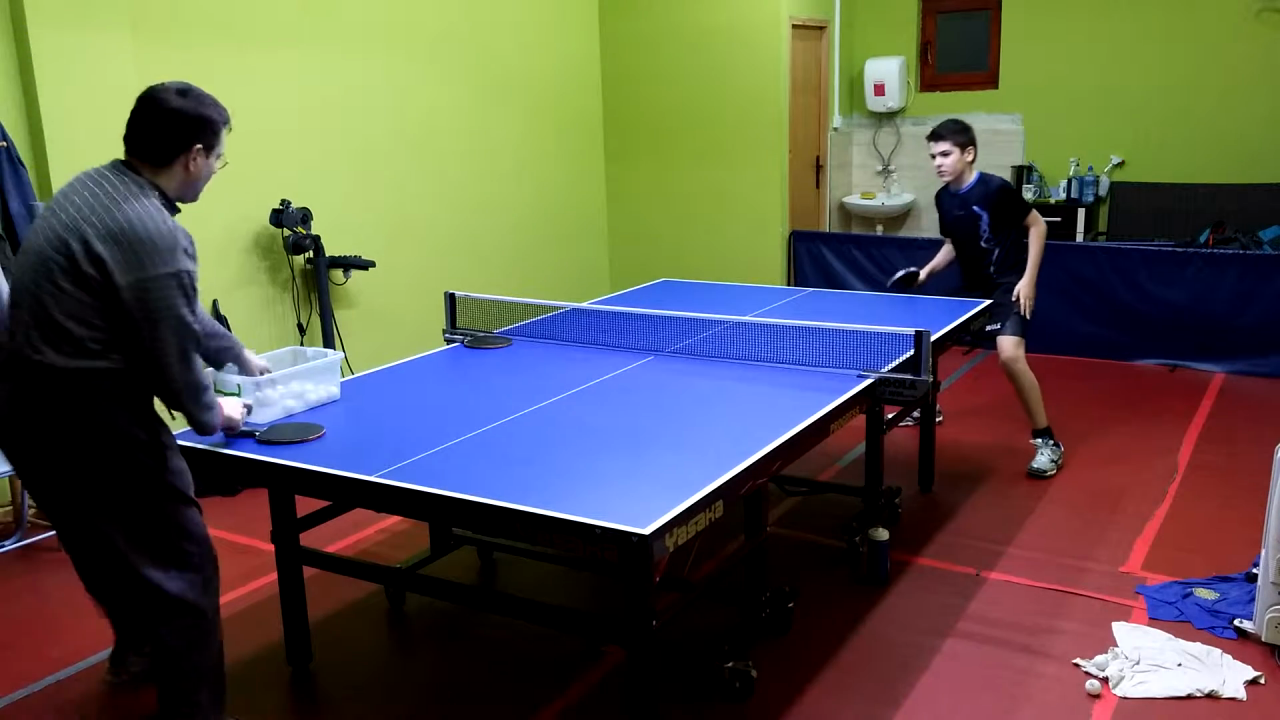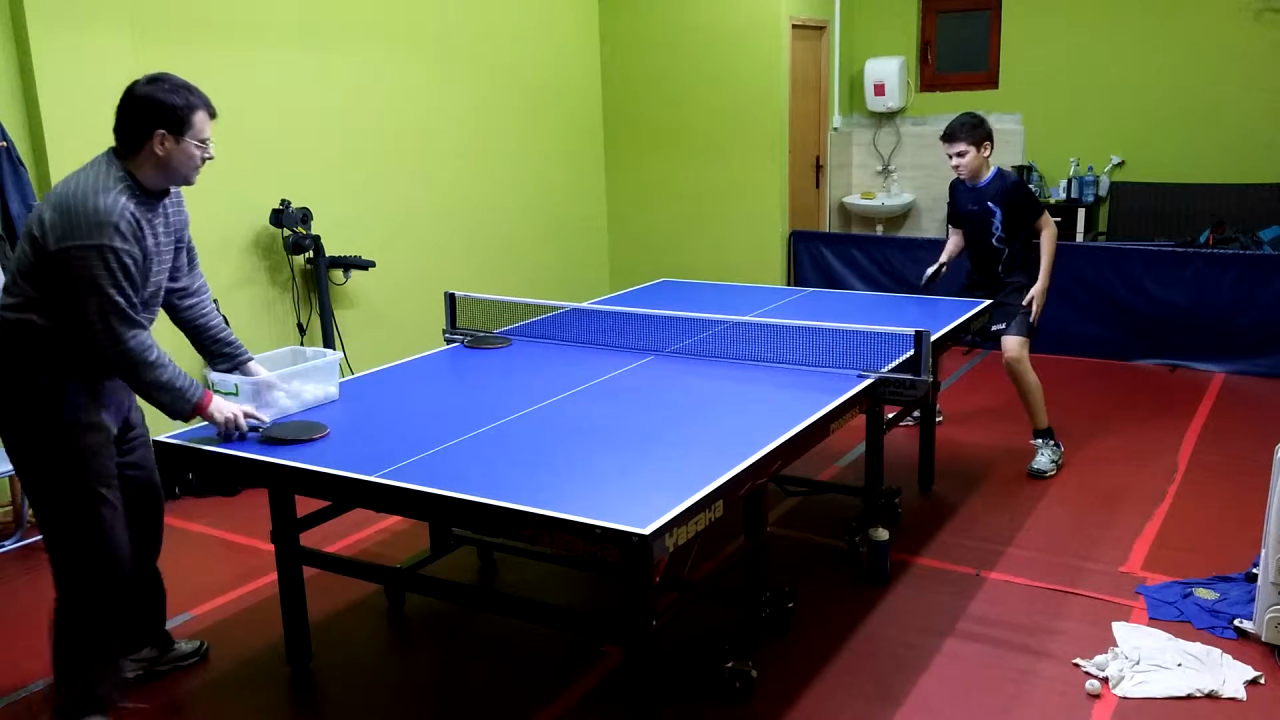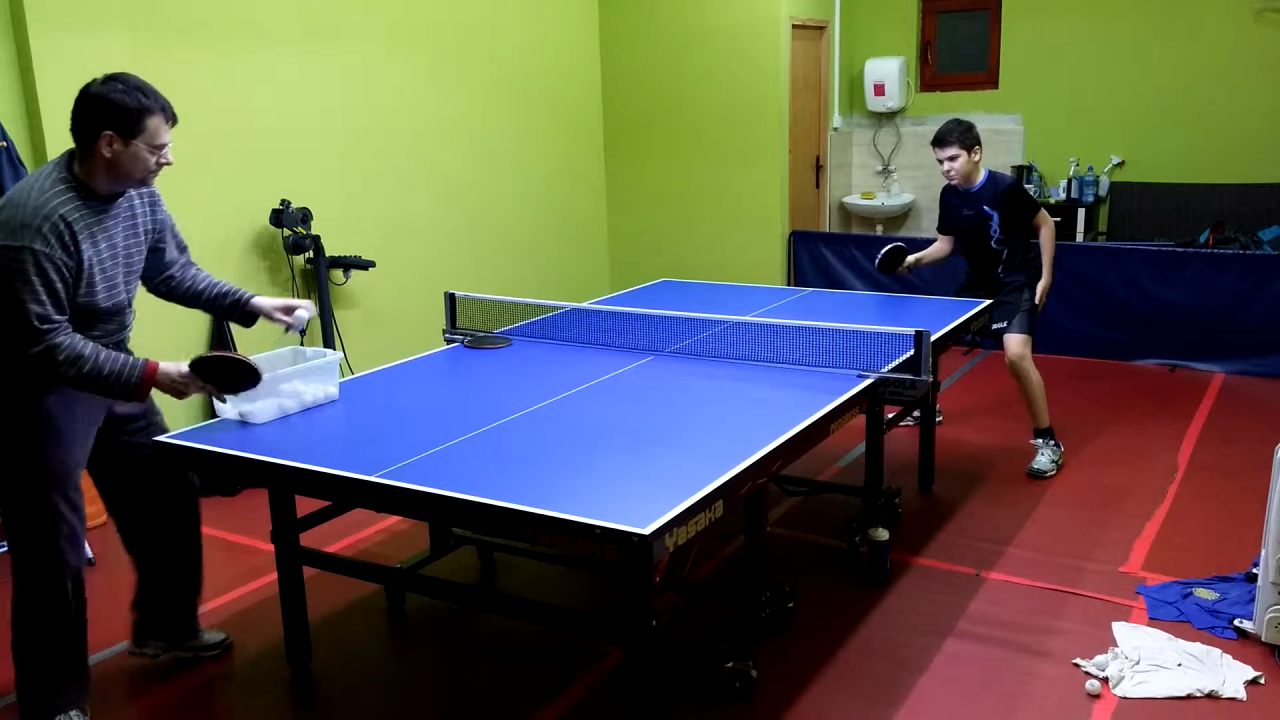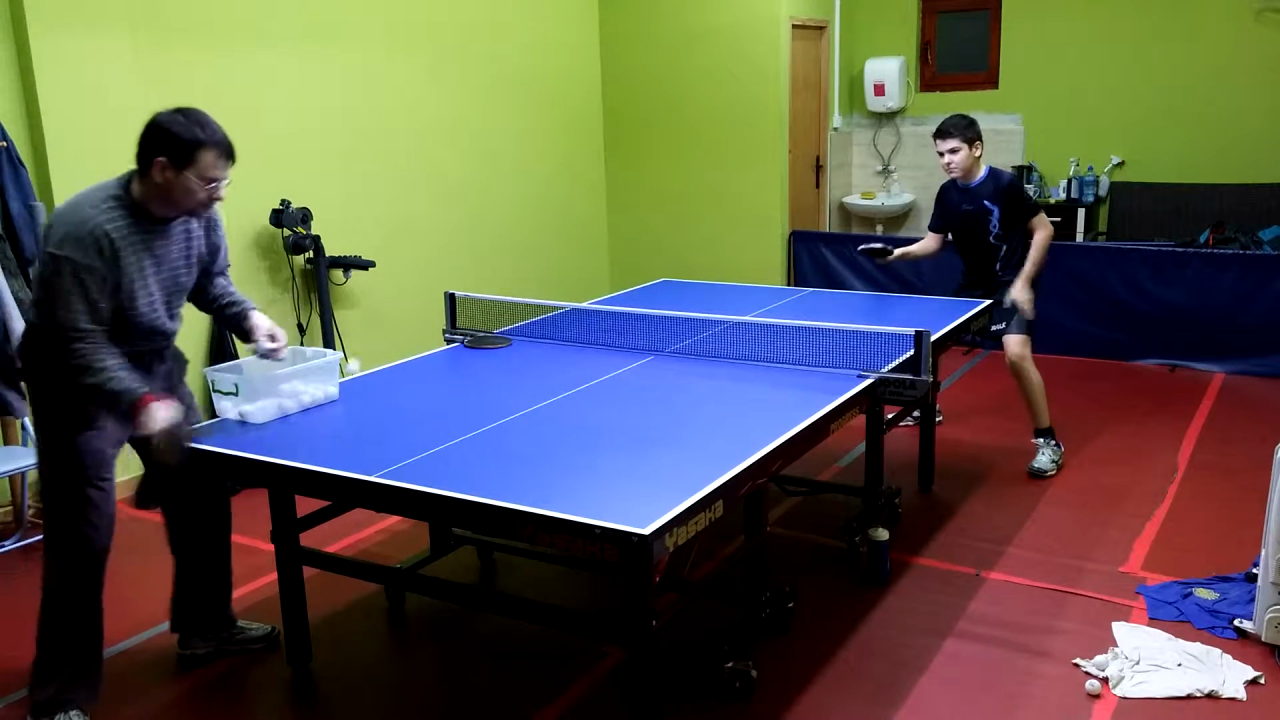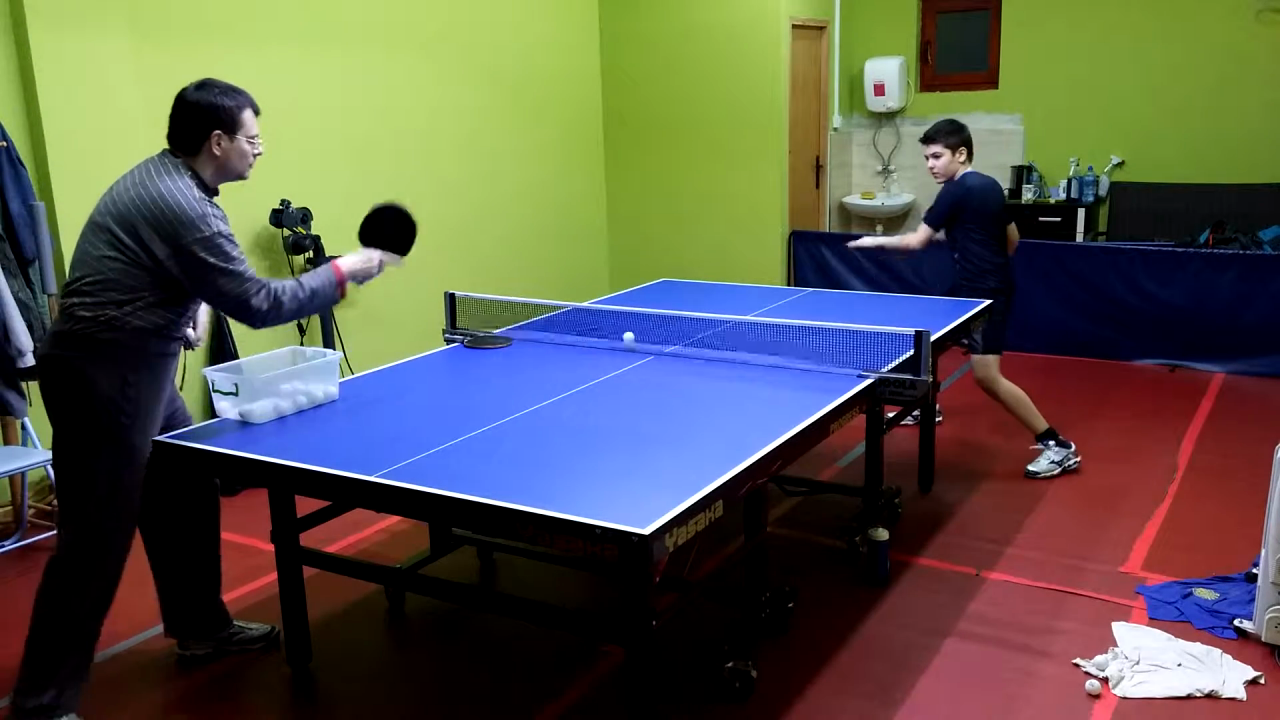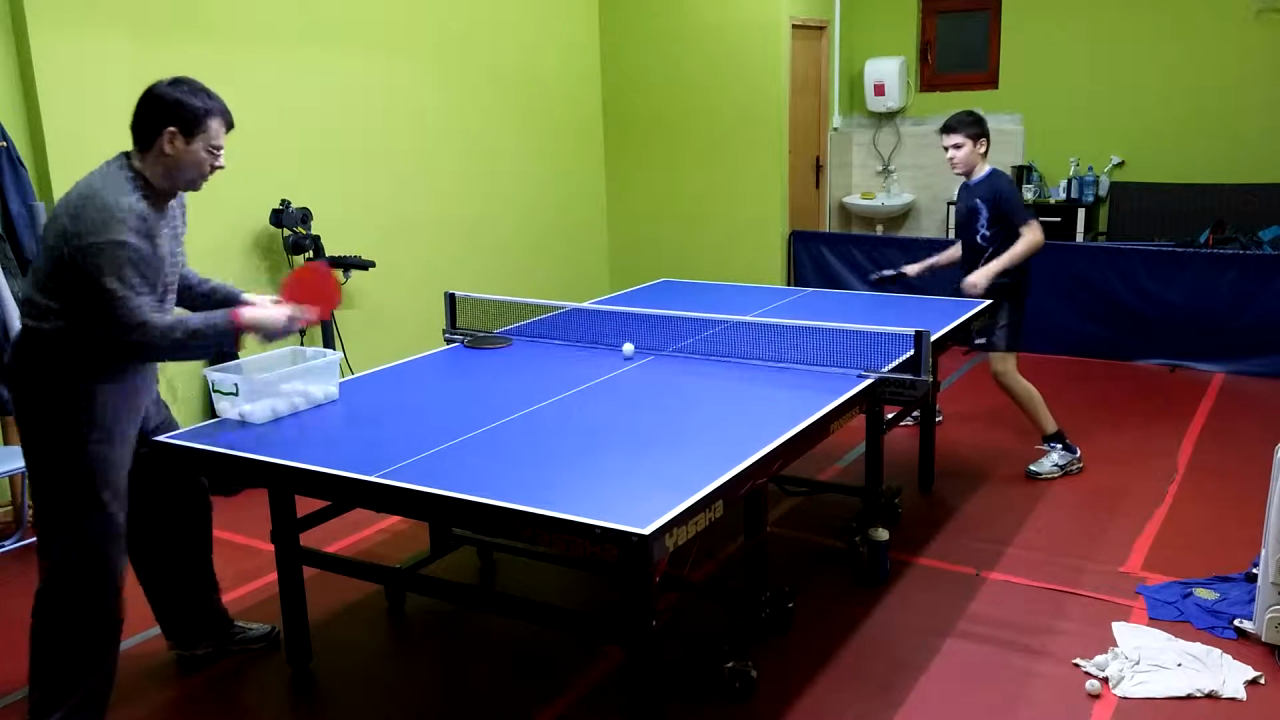
dt=0.4s
person 1, frame 1
left shoulder: (88, 188)
right shoulder: (154, 237)
right elbow: (172, 363)
left wrist: (233, 351)
right wrist: (214, 416)
right hip: (91, 417)
left knee: (116, 548)
right knee: (178, 573)
left ankle: (136, 651)
person 1, frame 2
left shoulder: (161, 198)
right shoulder: (100, 213)
left elbow: (185, 290)
right elbow: (122, 341)
left wrist: (242, 363)
right wrist: (201, 403)
left hip: (99, 373)
left knee: (140, 509)
right knee: (95, 543)
left ankle: (136, 643)
person 1, frame 3
left shoulder: (138, 195)
left elbow: (173, 271)
left wrist: (250, 304)
right wrist: (149, 374)
left hip: (110, 373)
left knee: (169, 496)
right knee: (52, 551)
left ankle: (165, 628)
person 1, frame 4
left shoulder: (199, 216)
right shoulder: (86, 229)
left elbow: (209, 281)
right elbow: (78, 344)
left wrist: (248, 318)
right wrist: (142, 406)
left hip: (155, 368)
right hip: (79, 385)
left knee: (203, 493)
right knee: (82, 540)
left ankle: (204, 625)
person 1, frame 5
left shoulder: (165, 179)
right shoulder: (182, 210)
right elbow: (257, 303)
left wrist: (196, 305)
right wrist: (339, 273)
left hip: (141, 366)
right hip: (100, 377)
left knee: (188, 494)
right knee: (97, 540)
left ankle: (200, 625)
person 1, frame 6
left shoulder: (161, 199)
right shoulder: (111, 211)
left elbow: (168, 283)
right elbow: (140, 332)
left wrist: (242, 299)
right wrist: (241, 323)
left hip: (125, 382)
right hip: (70, 393)
left knee: (178, 504)
right knee: (85, 559)
left ankle: (199, 628)
person 2, frame 1
left shoulder: (996, 189)
right shoulder: (943, 198)
left elbow: (1037, 225)
left wrist: (1029, 279)
right wrist: (926, 271)
left hip: (1007, 284)
right hip: (970, 286)
left knee: (1010, 356)
left ankle: (1047, 442)
person 2, frame 2
left shoulder: (1011, 186)
right shoulder: (957, 189)
left elbow: (1048, 229)
left wrist: (1042, 283)
right wrist: (944, 260)
left hip: (1015, 284)
right hip: (977, 283)
left knee: (1013, 356)
left ankle: (1047, 442)
person 2, frame 3
left shoulder: (1005, 188)
right shoulder: (949, 195)
left elbow: (1044, 225)
right elbow: (946, 243)
left wrist: (1046, 276)
right wrist: (916, 258)
left hip: (1016, 282)
right hip: (976, 283)
left knee: (1016, 355)
left ankle: (1047, 441)
person 2, frame 4
left shoulder: (1004, 184)
right shoulder: (947, 192)
left elbow: (1043, 230)
right elbow: (933, 241)
left wrist: (1024, 281)
right wrist: (900, 253)
left hip: (1010, 283)
right hip: (973, 283)
left knee: (1017, 355)
left ankle: (1048, 441)
person 2, frame 5
left shoulder: (957, 190)
right shoulder: (988, 185)
left elbow: (918, 240)
right elbow: (1012, 238)
left wrist: (876, 241)
left hip: (985, 291)
right hip: (978, 287)
left knee: (986, 375)
left ankle: (1058, 446)
person 2, frame 6
left shoulder: (1000, 185)
right shoulder: (966, 189)
left elbow: (1034, 237)
left wrist: (990, 270)
right wrist: (923, 265)
left hip: (1002, 291)
right hip: (973, 288)
left knee: (1001, 370)
left ankle: (1062, 449)
